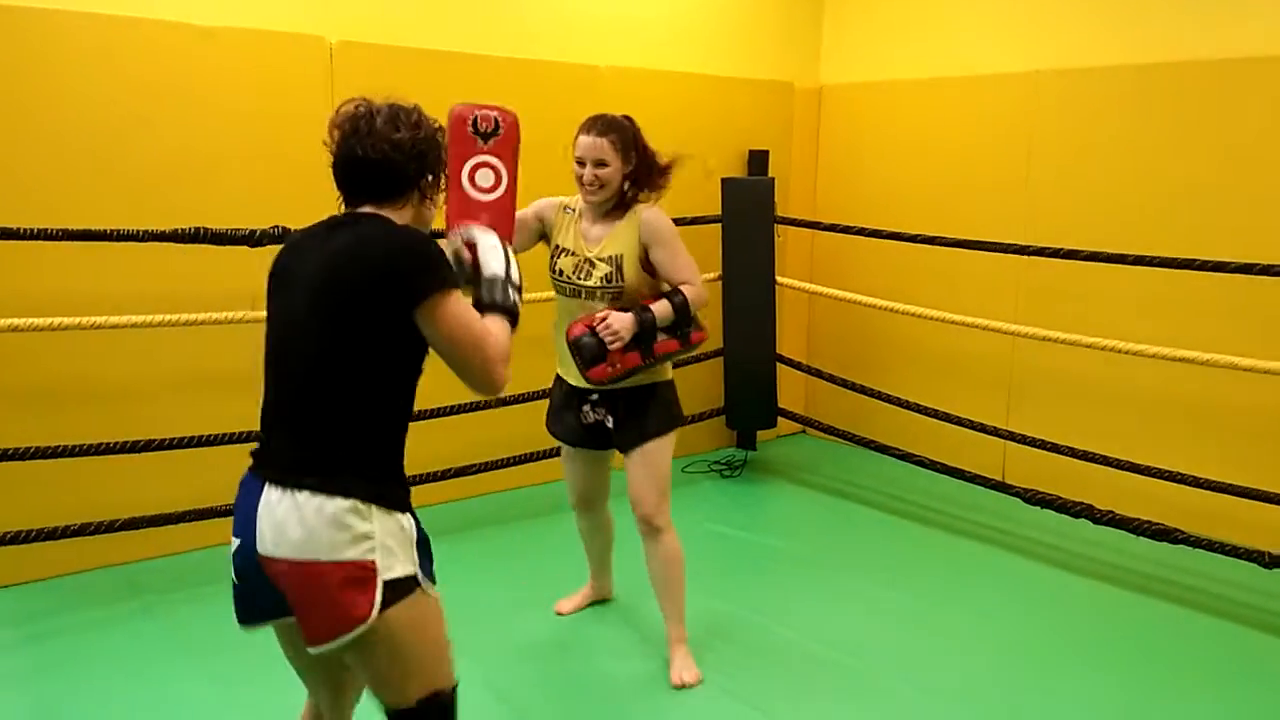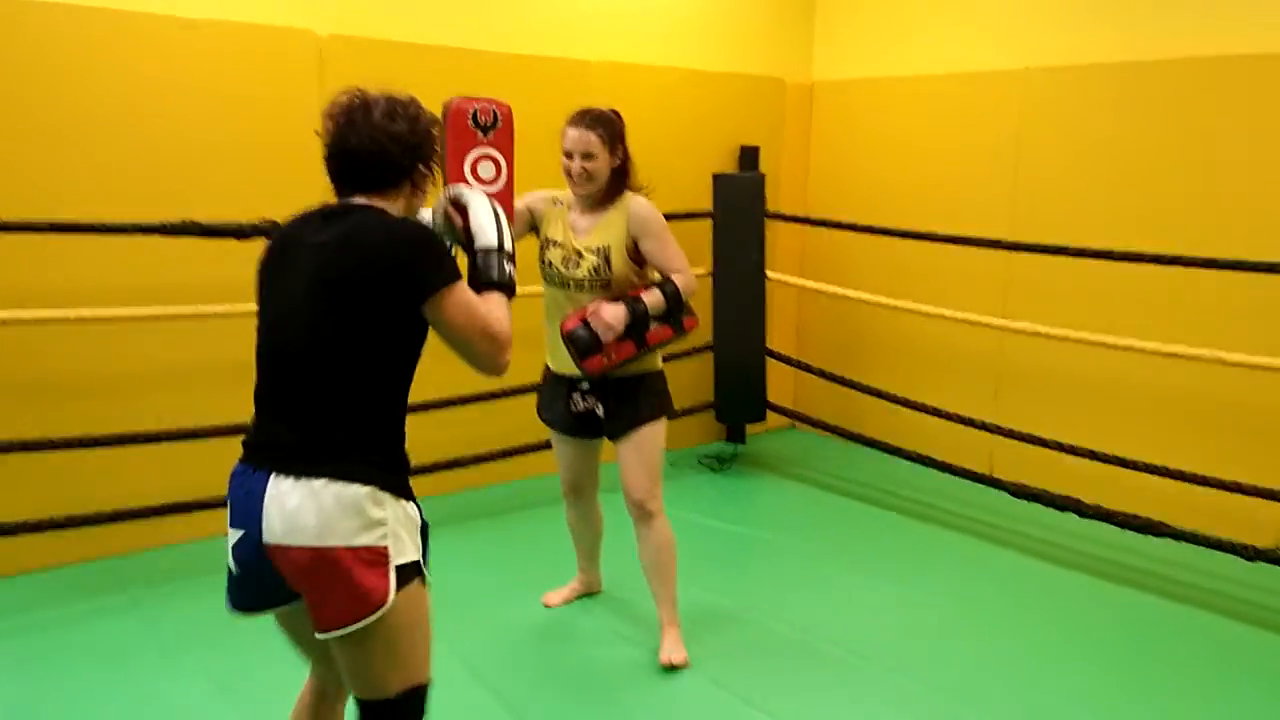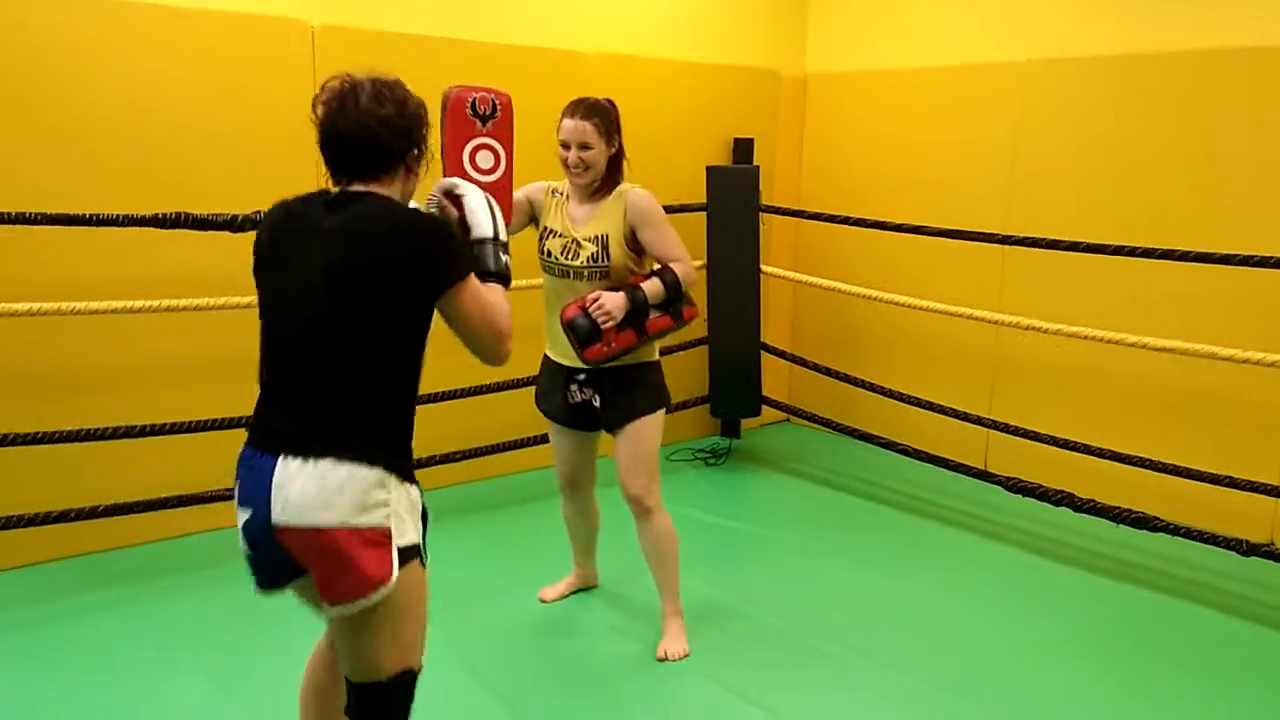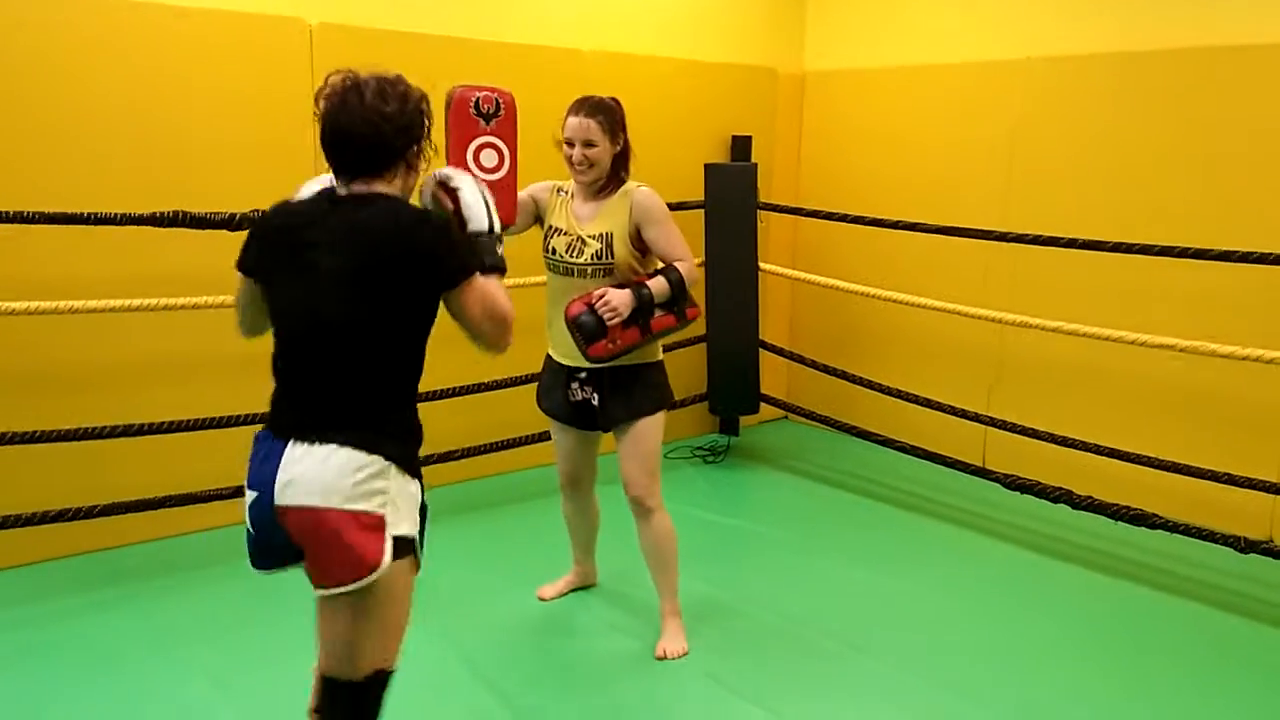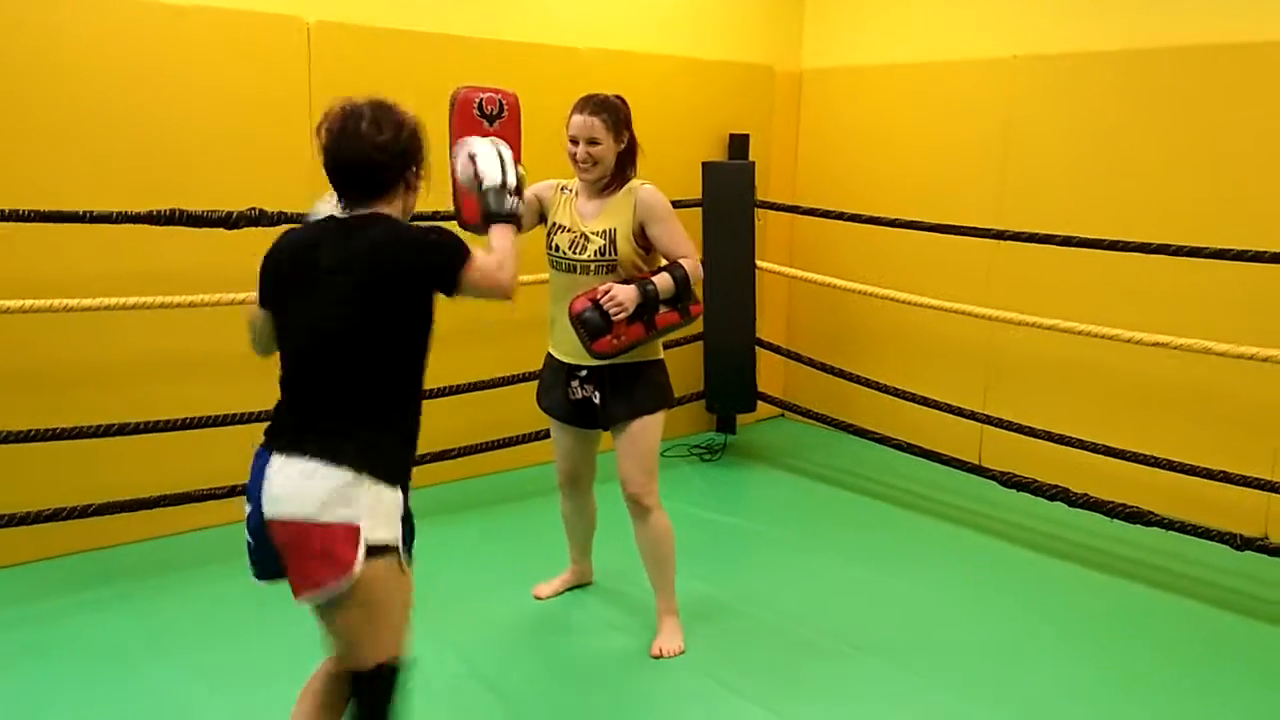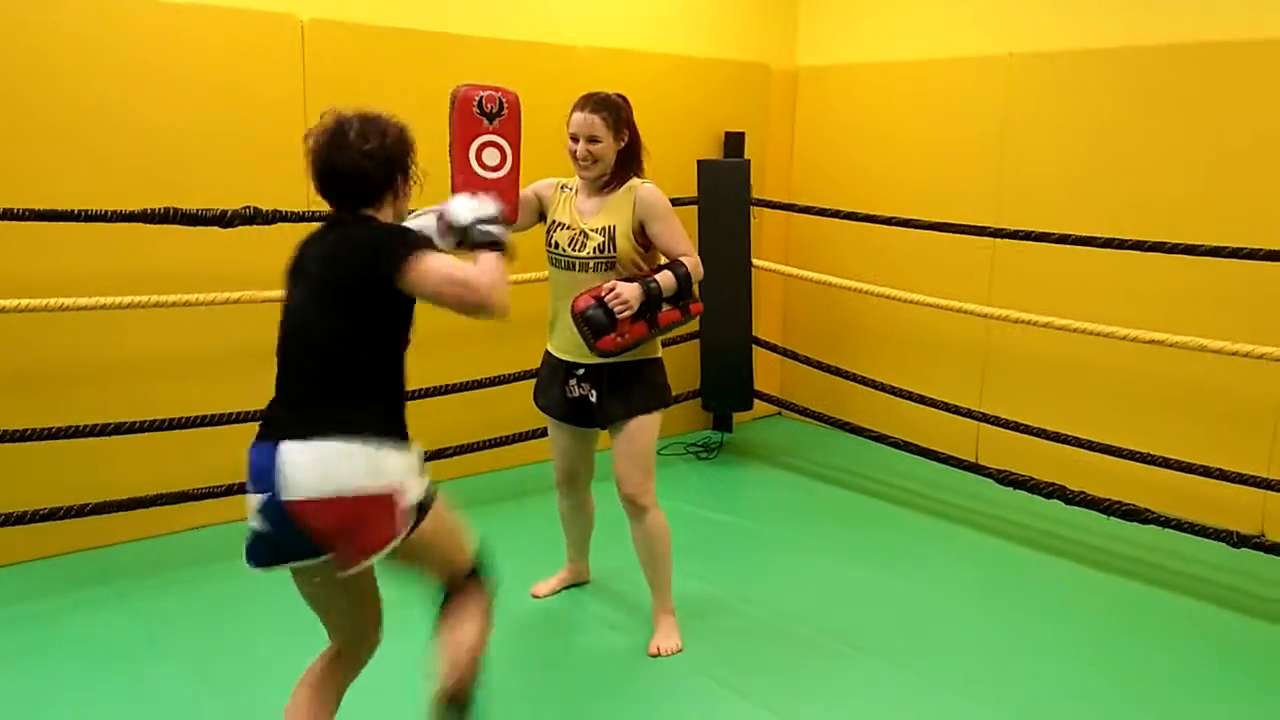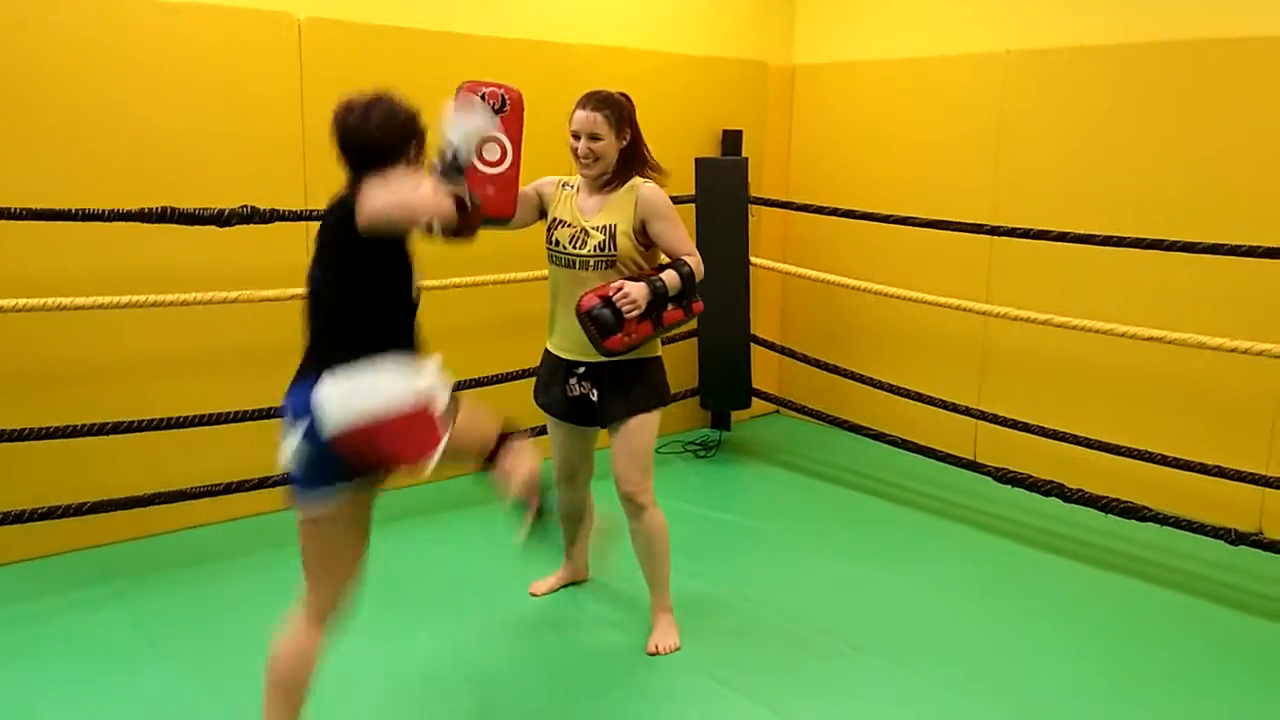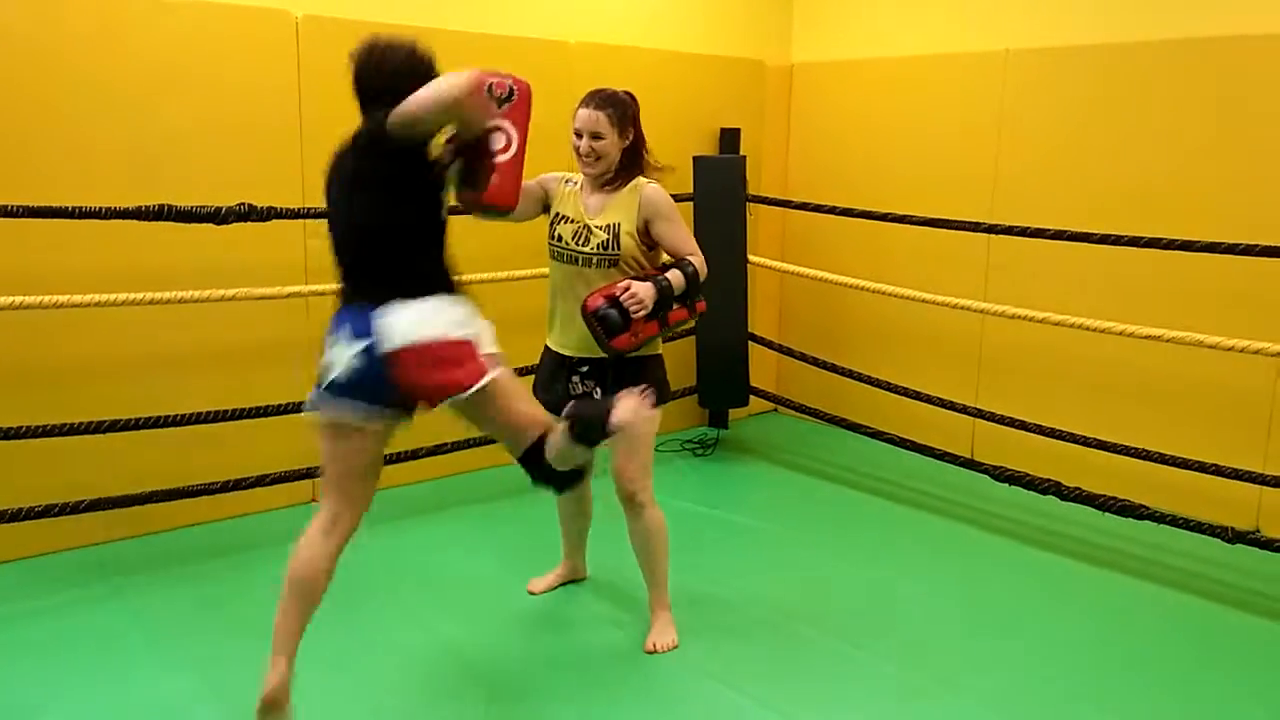
dt=0.1s
person 1, frame 1
left shoulder: (296, 253)
right shoulder: (407, 253)
right elbow: (489, 373)
right wrist: (499, 287)
left hip: (263, 512)
right hip: (346, 524)
person 1, frame 2
left shoulder: (288, 241)
right shoulder: (410, 246)
right elbow: (492, 353)
right wrist: (492, 254)
left hip: (257, 500)
right hip: (349, 508)
person 1, frame 3
left shoulder: (279, 225)
right shoulder: (421, 235)
right elbow: (495, 345)
right wrist: (487, 246)
left hip: (265, 480)
right hip: (355, 488)
left knee: (348, 637)
person 1, frame 4
left shoulder: (276, 225)
right shoulder: (426, 233)
right elbow: (496, 333)
right wrist: (471, 224)
left hip: (277, 469)
right hip: (360, 479)
left knee: (344, 640)
person 1, frame 5
left shoulder: (290, 250)
right shoulder: (420, 249)
right elbow: (500, 280)
right wrist: (501, 200)
left hip: (275, 482)
right hip: (349, 493)
left knee: (352, 655)
person 1, frame 6
left shoulder: (314, 251)
right shoulder: (369, 246)
right elbow: (487, 298)
right wrist: (485, 236)
left hip: (280, 476)
right hip: (355, 467)
left knee: (352, 641)
right knee: (466, 585)
person 1, frame 7
left shoulder: (348, 224)
right shoulder: (360, 204)
right elbow: (412, 201)
left wrist: (452, 207)
right wrist: (451, 173)
left hip: (315, 409)
right hip: (380, 392)
left knee: (319, 609)
right knee: (504, 443)
person 1, frame 8
left shoulder: (350, 161)
right shoulder: (399, 136)
right elbow: (460, 88)
left hip: (356, 342)
right hip: (426, 326)
left knee: (337, 515)
person 2, frame 1
left shoulder: (646, 221)
right shoulder: (553, 213)
left elbow: (695, 292)
left wrist: (637, 319)
left hip: (641, 390)
right hip: (576, 387)
left knee: (651, 515)
right knee: (584, 502)
left ankle: (678, 642)
right ankle: (599, 583)
person 2, frame 2
left shoulder: (635, 213)
right shoulder: (543, 206)
left elbow: (684, 280)
left wrist: (629, 310)
left hip: (631, 378)
right hip: (566, 377)
left knee: (642, 500)
right knee: (575, 489)
left ankle: (669, 625)
right ankle: (588, 575)
person 2, frame 3
left shoulder: (633, 203)
right shoulder: (542, 197)
left elbow: (684, 269)
left wrist: (629, 299)
left hip: (629, 370)
right hip: (564, 368)
left knee: (641, 494)
right knee: (572, 483)
left ankle: (672, 616)
right ankle: (583, 570)
person 2, frame 4
left shoulder: (637, 201)
right shoulder: (548, 196)
left elbow: (688, 268)
left wrist: (636, 295)
left hip: (631, 370)
right hip: (566, 368)
left knee: (641, 494)
right knee: (573, 481)
left ankle: (671, 615)
right ankle: (583, 568)
person 2, frame 5
left shoulder: (642, 198)
right shoulder: (551, 195)
left elbow: (691, 266)
left wrist: (641, 290)
left hip: (632, 368)
right hip: (567, 366)
left knee: (639, 493)
right knee: (571, 480)
left ankle: (668, 614)
right ankle: (579, 567)
person 2, frame 6
left shoulder: (641, 197)
right shoulder: (552, 193)
left elbow: (690, 265)
left wrist: (645, 288)
left hip: (629, 368)
right hip: (565, 363)
left knee: (635, 492)
right knee: (569, 479)
left ankle: (665, 613)
right ankle: (575, 566)
person 2, frame 7
left shoulder: (643, 195)
right shoulder: (552, 191)
left elbow: (693, 264)
left wrist: (650, 287)
left hip: (629, 366)
right hip: (565, 361)
left knee: (634, 491)
right knee: (567, 477)
left ankle: (662, 611)
right ankle: (573, 564)
person 2, frame 8
left shoulder: (647, 196)
right shoulder: (555, 188)
left elbow: (695, 265)
left wrist: (655, 287)
left hip: (630, 362)
right hip: (565, 359)
left knee: (633, 490)
left ankle: (660, 610)
right ankle: (572, 563)
